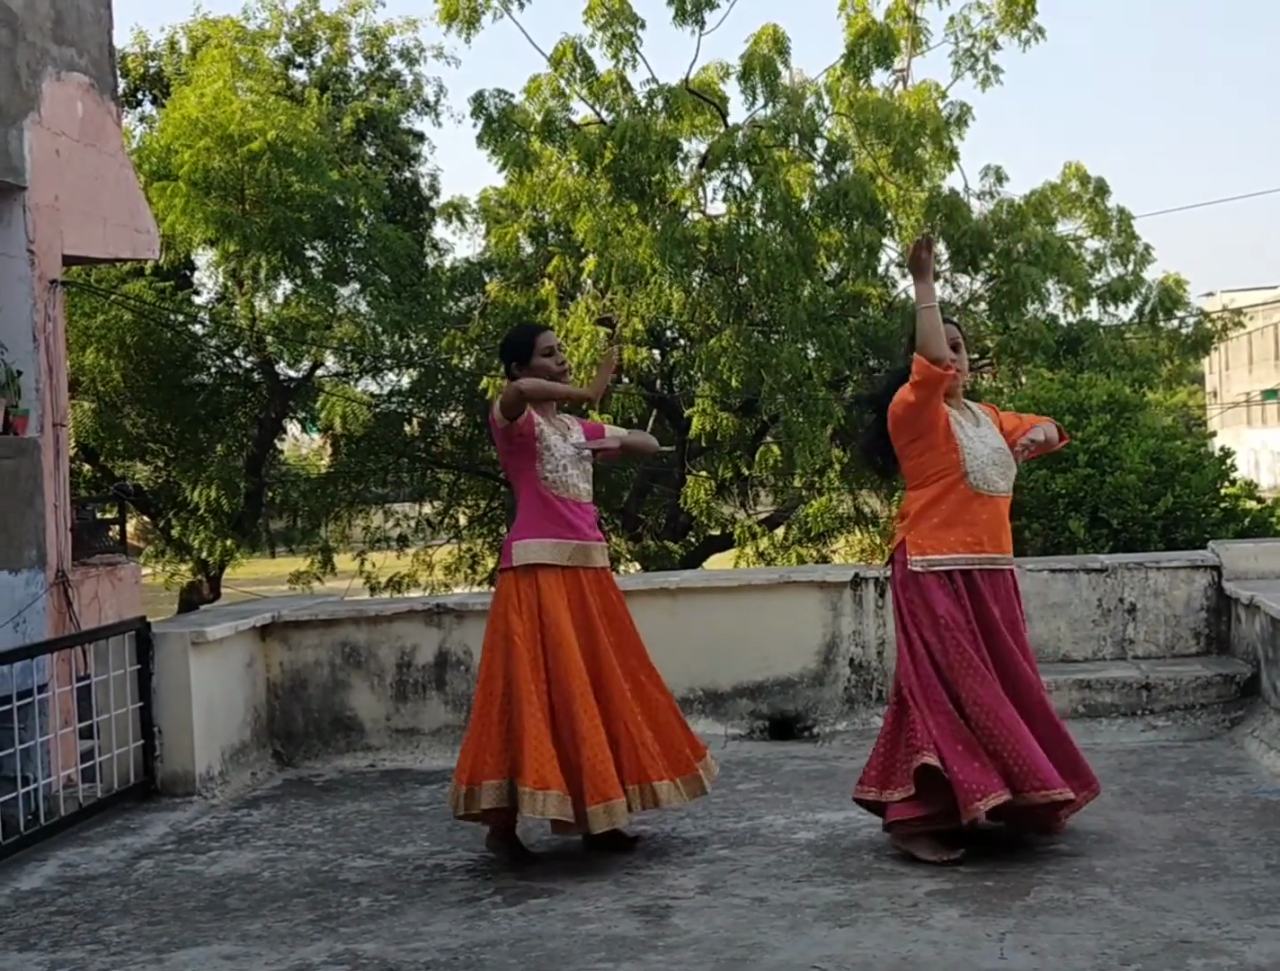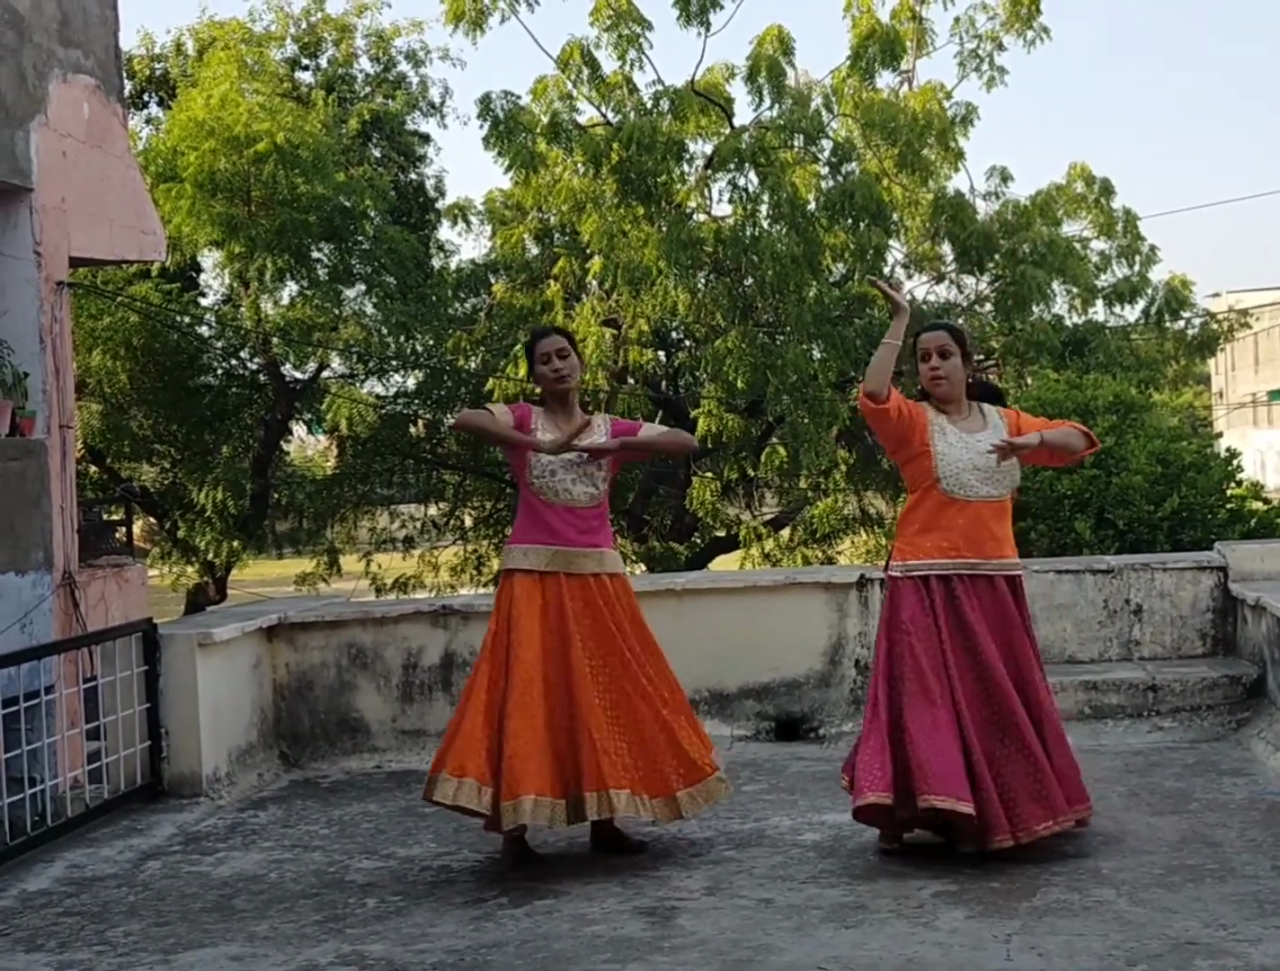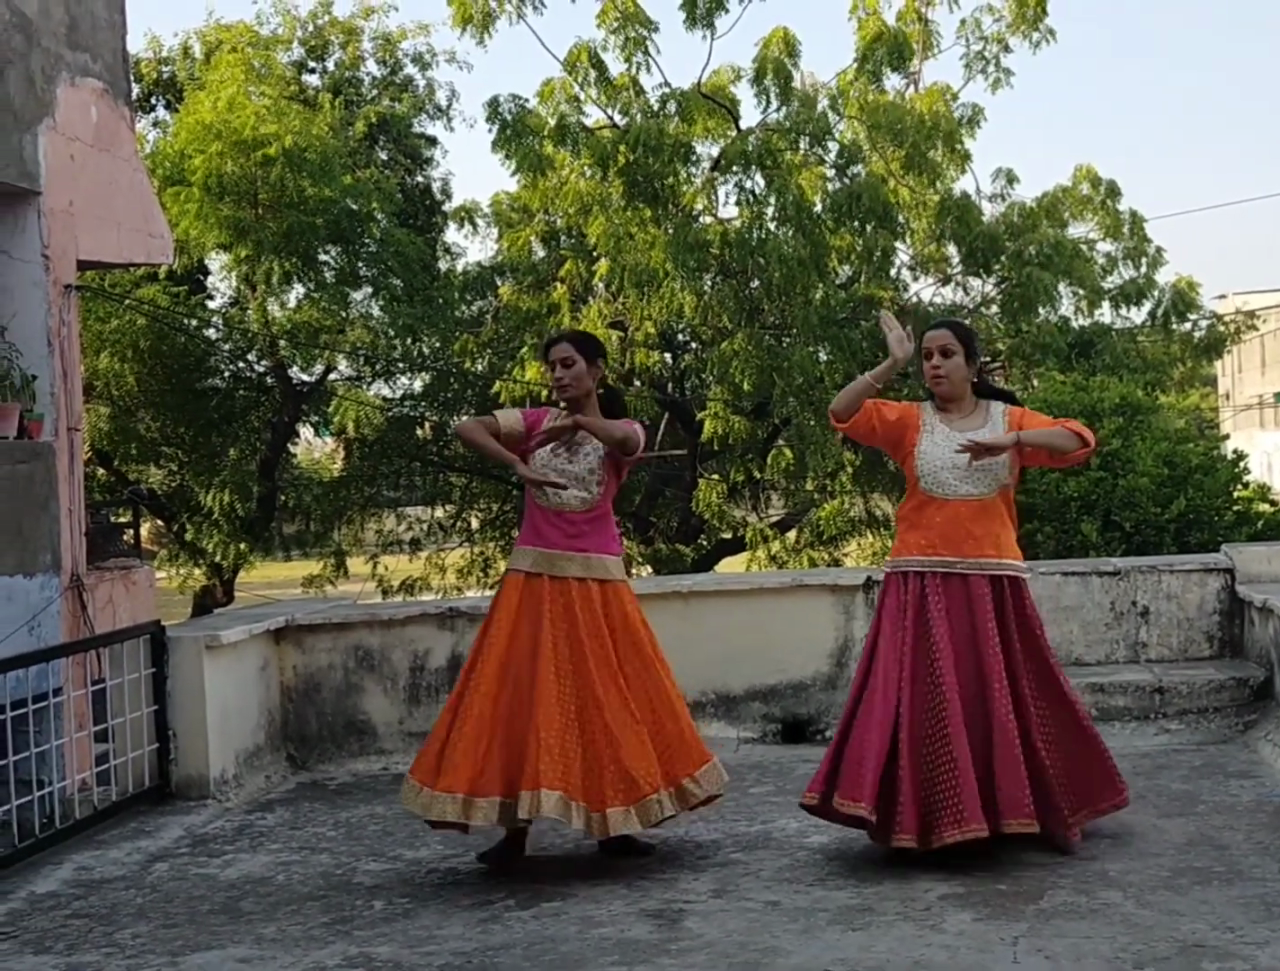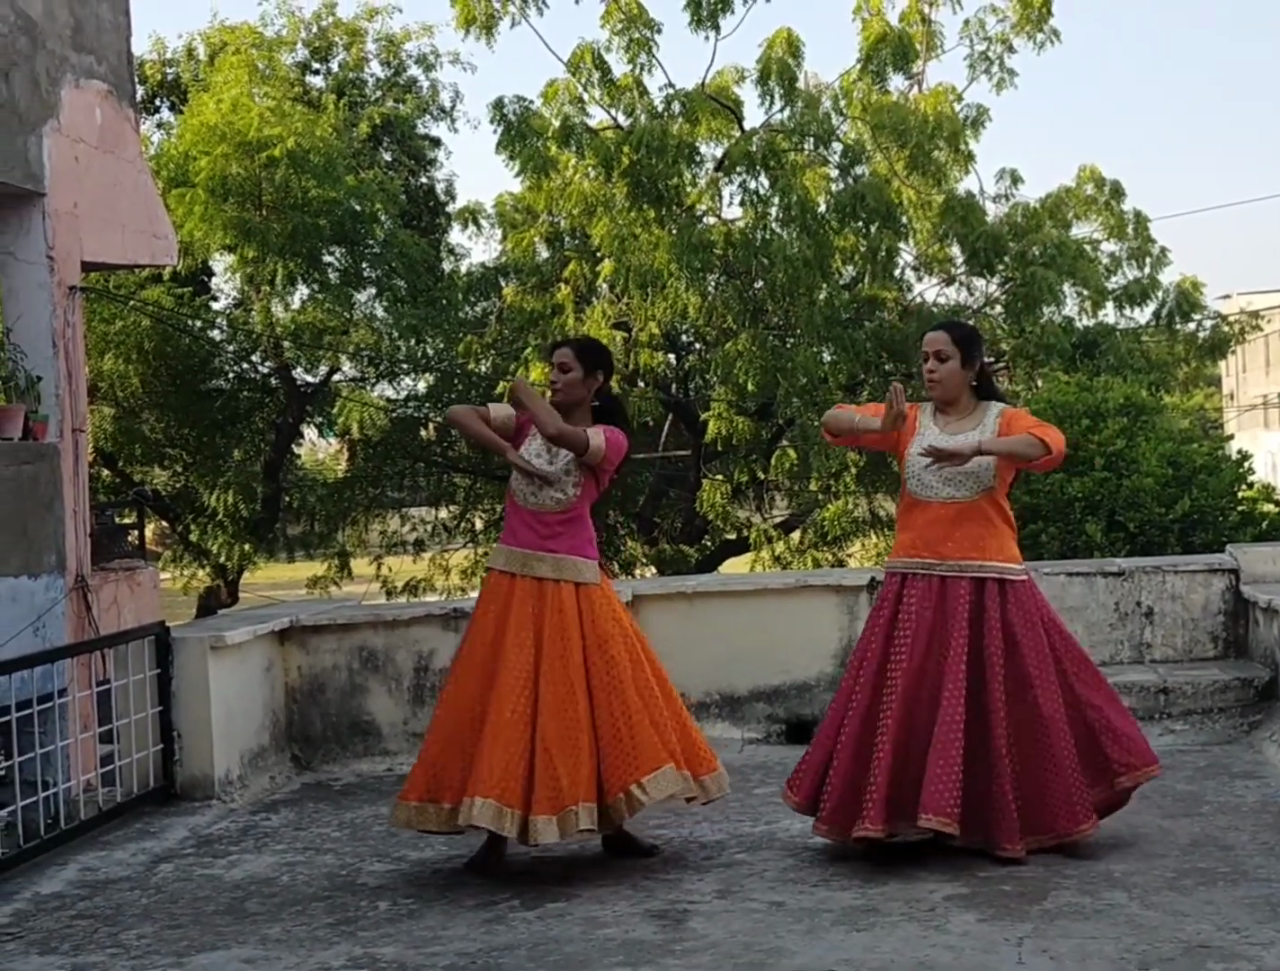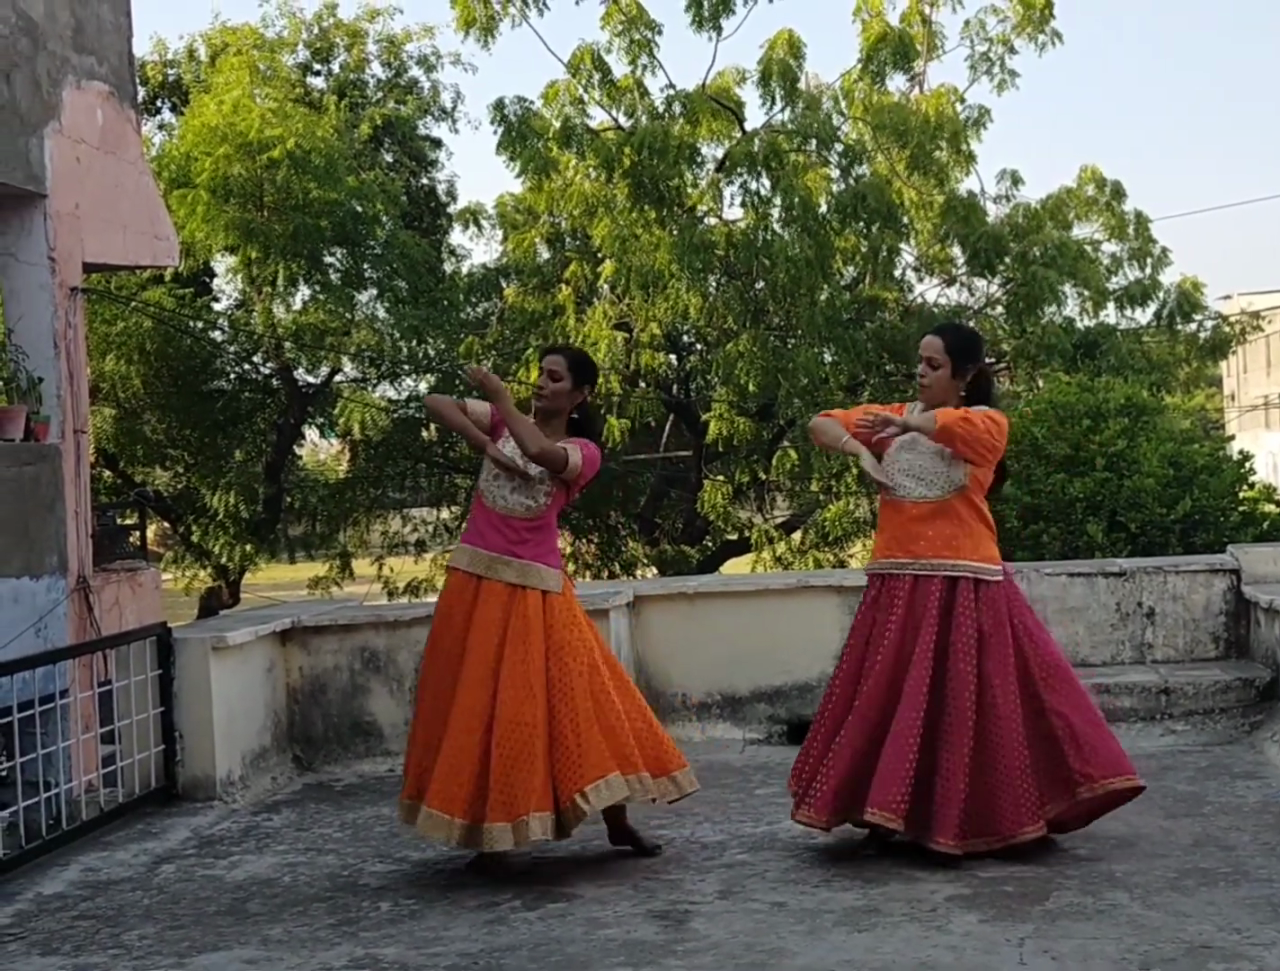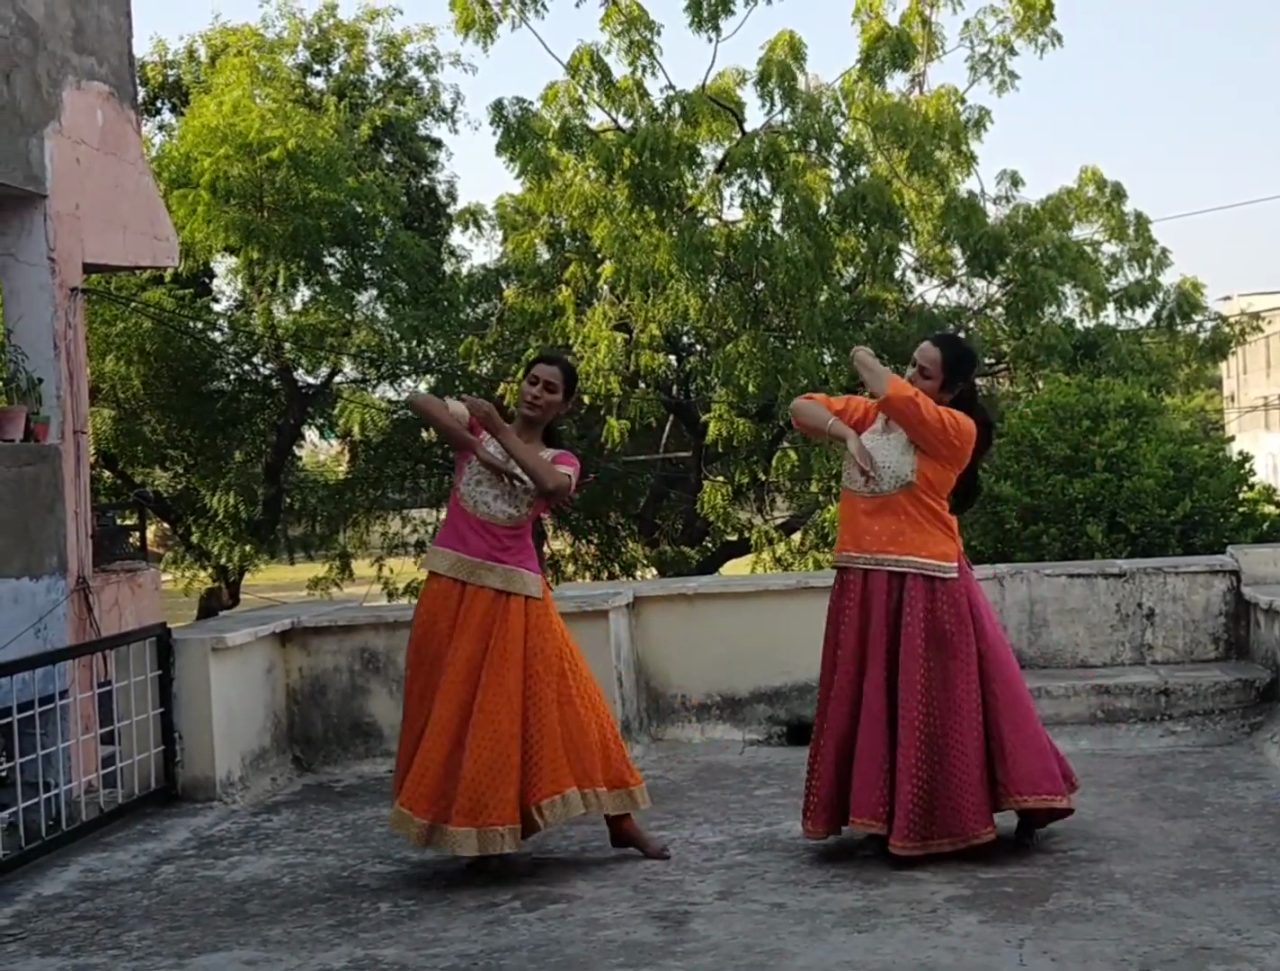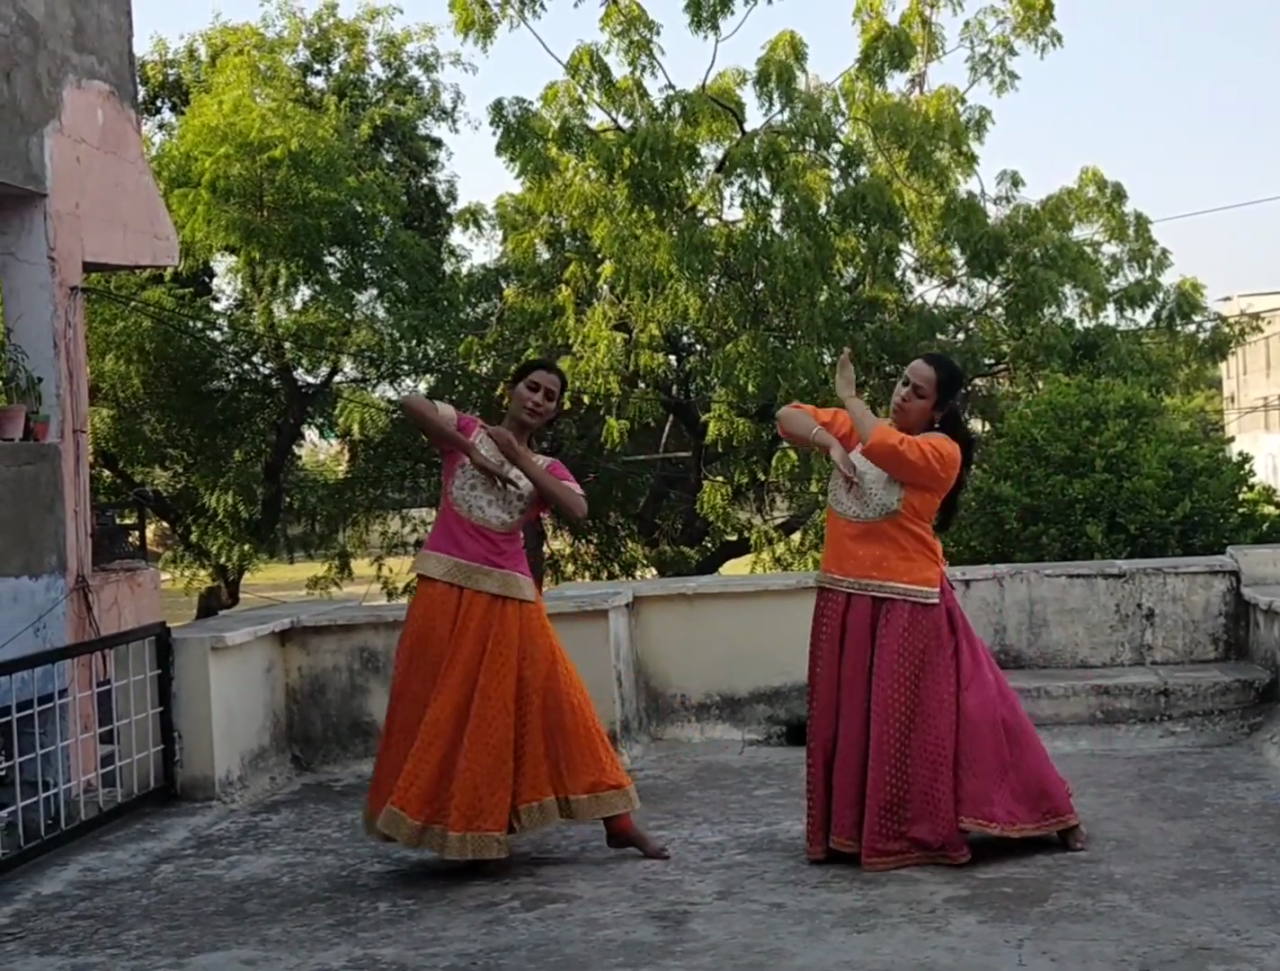
dt=0.2s
person 1, frame 1
left shoulder: (982, 415)
right shoulder: (913, 411)
left elbow: (1041, 428)
right elbow: (933, 362)
left wrist: (1041, 434)
right wrist: (924, 284)
left hip: (984, 575)
right hip: (935, 574)
left knee: (987, 687)
right knee: (952, 686)
left ankle: (948, 807)
right ankle: (914, 817)
person 1, frame 2
left shoulder: (1004, 420)
right shoulder: (908, 425)
left elbow: (1081, 440)
right elbow: (873, 395)
left wrist: (1040, 439)
right wrist: (899, 322)
left hip: (995, 583)
right hip: (926, 583)
left knee: (1003, 695)
right knee: (925, 693)
left ankle: (1008, 809)
right ankle: (904, 807)
person 1, frame 3
left shoulder: (1009, 418)
right shoulder: (907, 422)
left elbow: (1079, 441)
right elbow: (841, 413)
left wrist: (1013, 441)
right wrist: (893, 363)
left hip: (994, 583)
right hip: (921, 583)
left knee: (1010, 697)
right knee: (914, 695)
left ankle: (1034, 807)
right ankle: (902, 814)
person 1, frame 4
left shoulder: (1004, 420)
right shoulder: (909, 421)
left elbow: (1050, 446)
right elbow: (832, 423)
left wrist: (973, 450)
right wrist: (882, 425)
left hip: (988, 583)
right hip: (917, 583)
left knee: (1009, 700)
right knee: (898, 696)
left ankle: (1018, 819)
right ankle: (890, 813)
person 1, frame 5
left shoulder: (985, 422)
right shoulder: (895, 414)
left elbow: (952, 426)
right elbow: (821, 424)
left wrist: (901, 425)
right wrist: (863, 451)
left hip: (965, 582)
right hip: (897, 582)
left knee: (982, 700)
right knee: (882, 696)
right ankle: (885, 812)
person 1, frame 6
left shoulder: (955, 428)
right shoulder: (872, 414)
left elbow: (897, 396)
right elbow: (802, 408)
left wrist: (868, 364)
right wrist: (847, 432)
left hip: (926, 579)
right hip: (863, 579)
left knee: (942, 697)
right knee: (869, 697)
right ankle: (879, 811)
person 1, frame 7
left shoulder: (943, 452)
right shoulder: (859, 431)
left elbow: (885, 446)
right elbow: (789, 417)
left wrist: (849, 395)
right wrist: (831, 445)
left hip: (907, 601)
right hip: (845, 599)
left knee: (921, 717)
right knee: (853, 716)
right ankle: (860, 830)
person 2, frame 1
left shoulder: (577, 427)
right shoulder: (511, 417)
left elbow: (648, 444)
right elbow: (518, 389)
left wrist: (614, 441)
right wrist: (584, 392)
left hip: (587, 570)
right hip: (537, 569)
left knee: (604, 690)
right knee: (537, 692)
left ankle: (597, 817)
right ankle: (502, 824)
person 2, frame 2
left shoulder: (613, 429)
right shoulder: (521, 421)
left elbow: (686, 443)
right elbow: (465, 420)
left wrist: (619, 444)
right wrist: (547, 444)
left hip: (598, 576)
right hip: (533, 575)
left knee: (607, 694)
right knee: (525, 692)
left ankle: (602, 820)
right ankle: (513, 825)
person 2, frame 3
left shoulder: (618, 431)
right shoulder: (536, 421)
left elbow: (632, 441)
right elbow: (466, 428)
left wrist: (576, 422)
right wrist: (519, 467)
left hip: (596, 581)
right hip: (533, 578)
left knee: (610, 698)
right knee: (514, 697)
left ankle: (613, 825)
right ankle: (512, 828)
person 2, frame 4
left shoulder: (609, 440)
right shoulder: (526, 422)
left elbow: (562, 435)
right elbow: (457, 414)
left wrist: (528, 397)
right wrist: (510, 453)
left hip: (572, 583)
right hip: (511, 578)
left knee: (600, 697)
right knee: (499, 700)
left ankle: (613, 825)
right ankle: (498, 827)
person 2, frame 5
left shoulder: (584, 453)
right shoulder: (502, 423)
left elbow: (541, 452)
right elbow: (435, 402)
left wrist: (498, 393)
right wrist: (490, 448)
left hip: (535, 588)
right hip: (474, 579)
left knee: (575, 695)
right knee: (476, 703)
left ankle: (616, 820)
right ankle: (488, 827)
person 2, frame 6
left shoulder: (561, 461)
right shoulder: (478, 429)
left elbow: (551, 486)
right elbow: (419, 402)
left wrist: (498, 430)
right wrist: (478, 449)
left hip: (516, 594)
right hip: (453, 584)
left knee: (557, 703)
right knee: (459, 709)
left ankle: (621, 824)
right ankle: (478, 832)
person 2, frame 7
left shoulder: (548, 468)
right shoulder: (467, 430)
left elbow: (577, 510)
right elbow: (410, 403)
left wrist: (517, 456)
right wrist: (473, 451)
left hip: (509, 598)
right hip: (445, 588)
left knee: (552, 707)
right knee: (447, 714)
left ankle: (619, 823)
right ankle: (468, 835)
